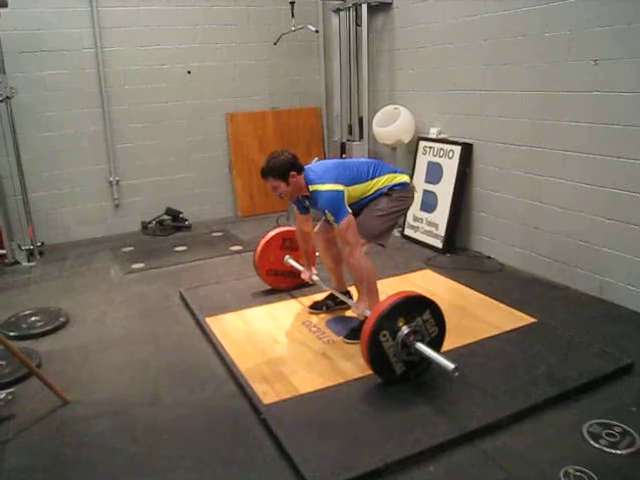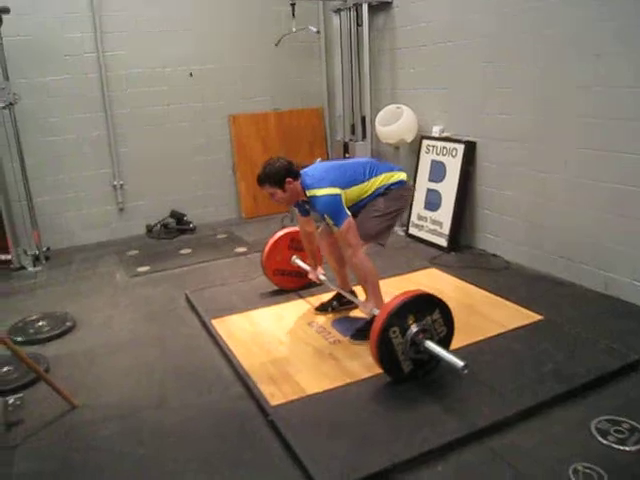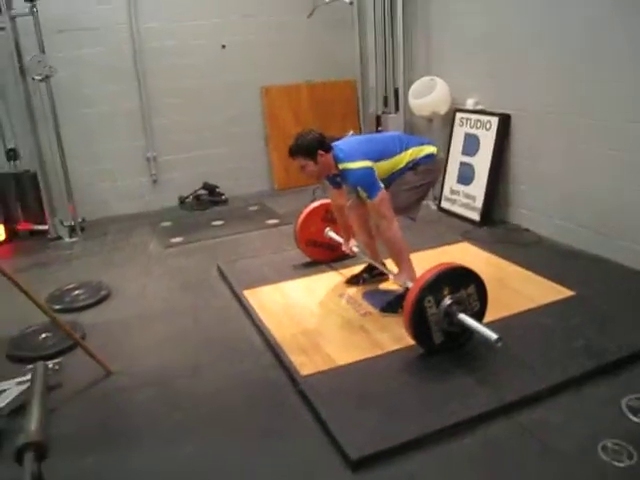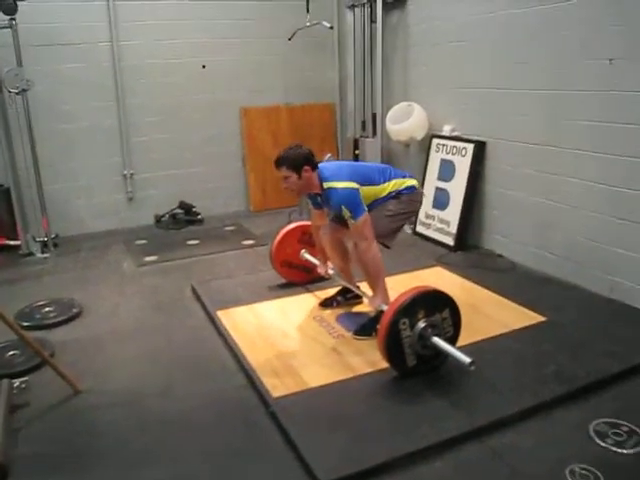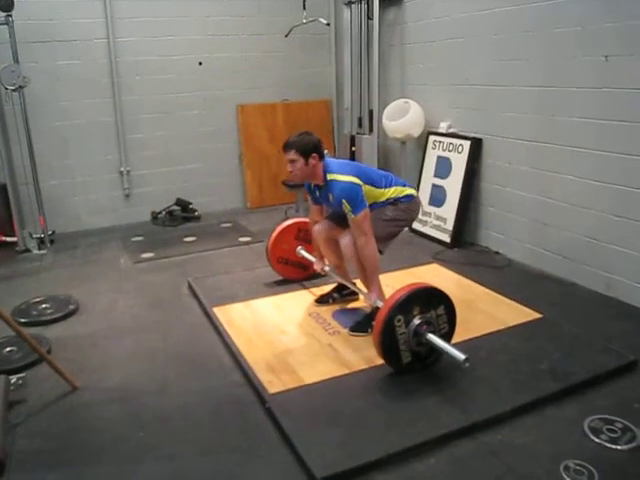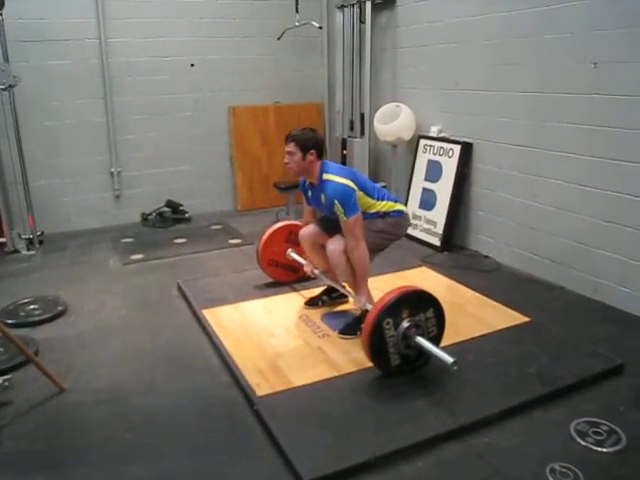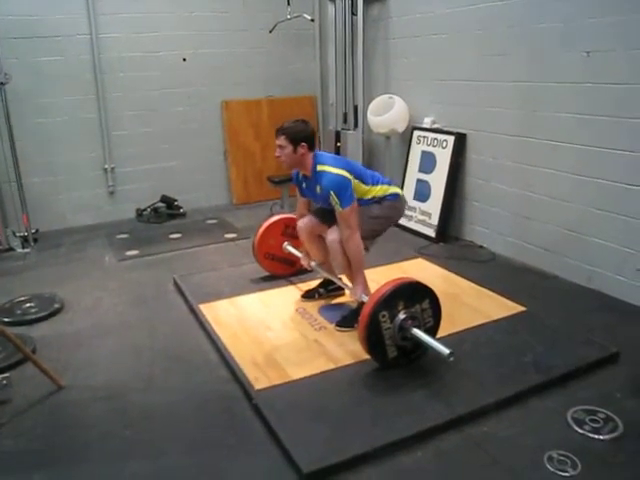
dt=0.4s
person 1, frame 1
left shoulder: (326, 193)
right shoulder: (299, 186)
left elbow: (351, 247)
right elbow: (303, 229)
left wrist: (363, 299)
right wrist: (307, 266)
left hip: (394, 189)
right hip: (367, 189)
left knee: (349, 247)
right knee: (321, 235)
right ankle: (341, 294)
person 1, frame 2
left shoulder: (324, 197)
right shoulder: (299, 188)
left elbow: (353, 249)
right elbow: (307, 230)
left wrist: (371, 300)
right wrist: (314, 266)
left hip: (392, 188)
right hip: (369, 187)
left knee: (351, 247)
right knee: (324, 237)
right ankle: (346, 294)
person 1, frame 3
left shoulder: (357, 170)
right shoulder: (331, 161)
left elbow: (386, 220)
right elbow: (339, 203)
left wrist: (403, 271)
right wrist: (347, 238)
left hip: (422, 162)
right hip: (400, 159)
left knee: (380, 219)
right knee: (354, 209)
right ankle: (377, 268)
person 1, frame 4
left shoulder: (341, 191)
right shoulder: (313, 183)
left elbow: (367, 243)
right elbow: (318, 225)
left wrist: (379, 295)
right wrist: (323, 261)
left hip: (403, 194)
right hip: (377, 193)
left knee: (359, 243)
right knee: (329, 233)
left ankle: (384, 310)
right ankle: (350, 290)
person 1, frame 5
left shoulder: (343, 185)
right shoulder: (313, 180)
left elbow: (365, 238)
right elbow: (316, 220)
left wrist: (374, 291)
right wrist: (319, 257)
left hip: (401, 202)
right hip: (373, 201)
left knee: (350, 244)
right knee: (322, 232)
left ankle: (380, 308)
right ankle: (346, 287)
person 1, frame 6
left shoulder: (337, 188)
right shoulder: (307, 181)
left elbow: (356, 243)
right elbow: (308, 220)
left wrist: (363, 293)
right wrist: (309, 260)
left hip: (390, 217)
right hip: (360, 214)
left knee: (336, 250)
right knee: (307, 235)
left ankle: (369, 312)
right ankle: (336, 290)
person 1, frame 7
left shoulder: (332, 178)
right shoulder: (300, 173)
left elbow: (350, 233)
right elbow: (302, 213)
left wrist: (359, 284)
right wrist: (305, 253)
left hip: (385, 201)
right hip: (356, 202)
left knee: (334, 240)
right knee: (305, 228)
left ankle: (366, 304)
right ankle: (332, 283)
